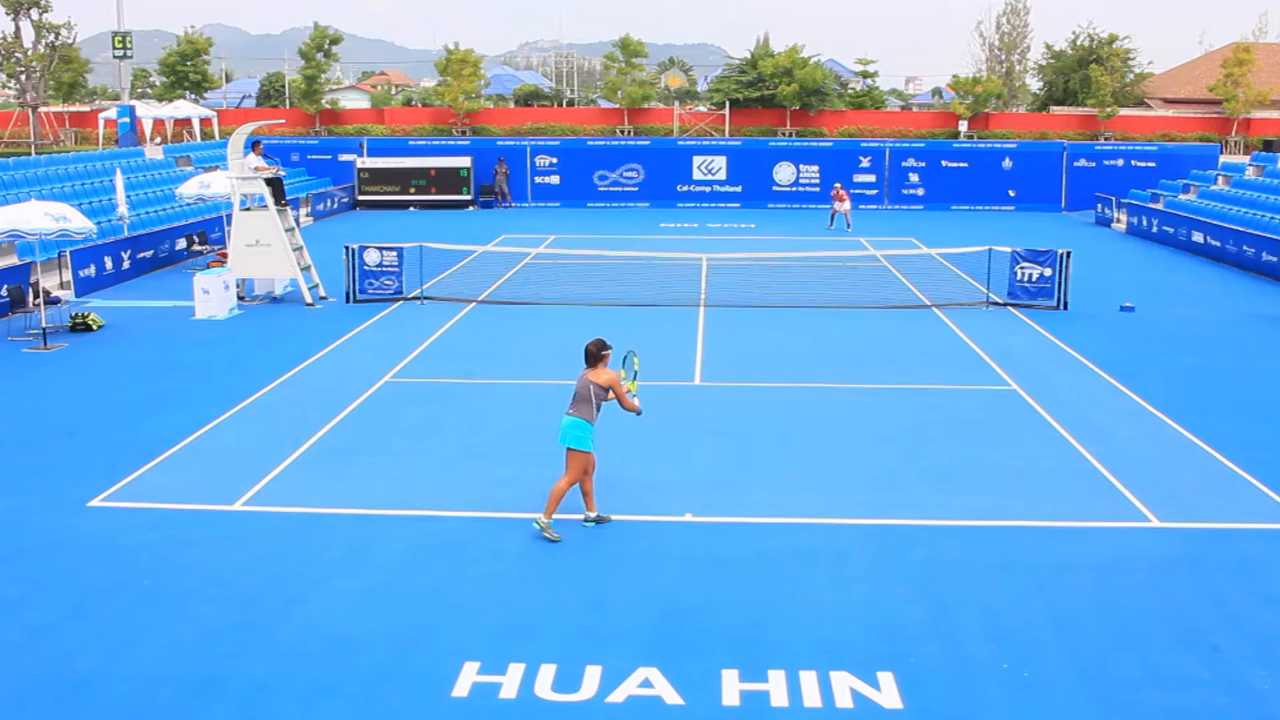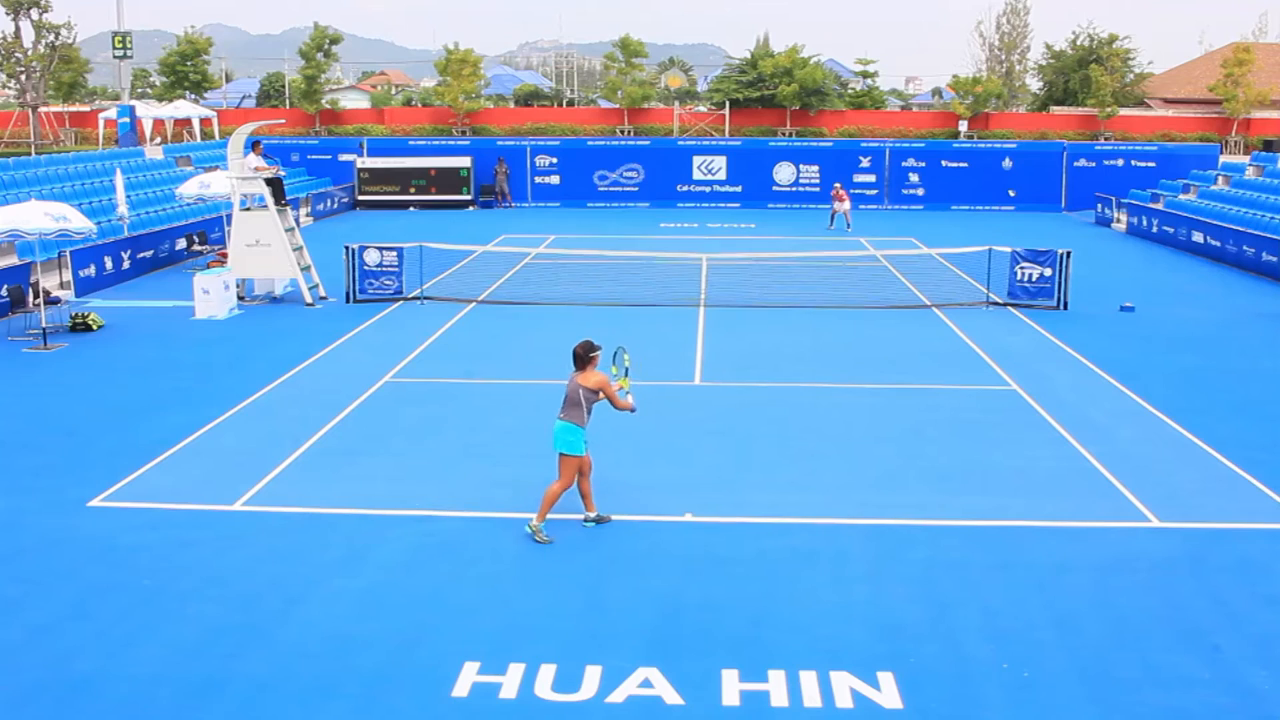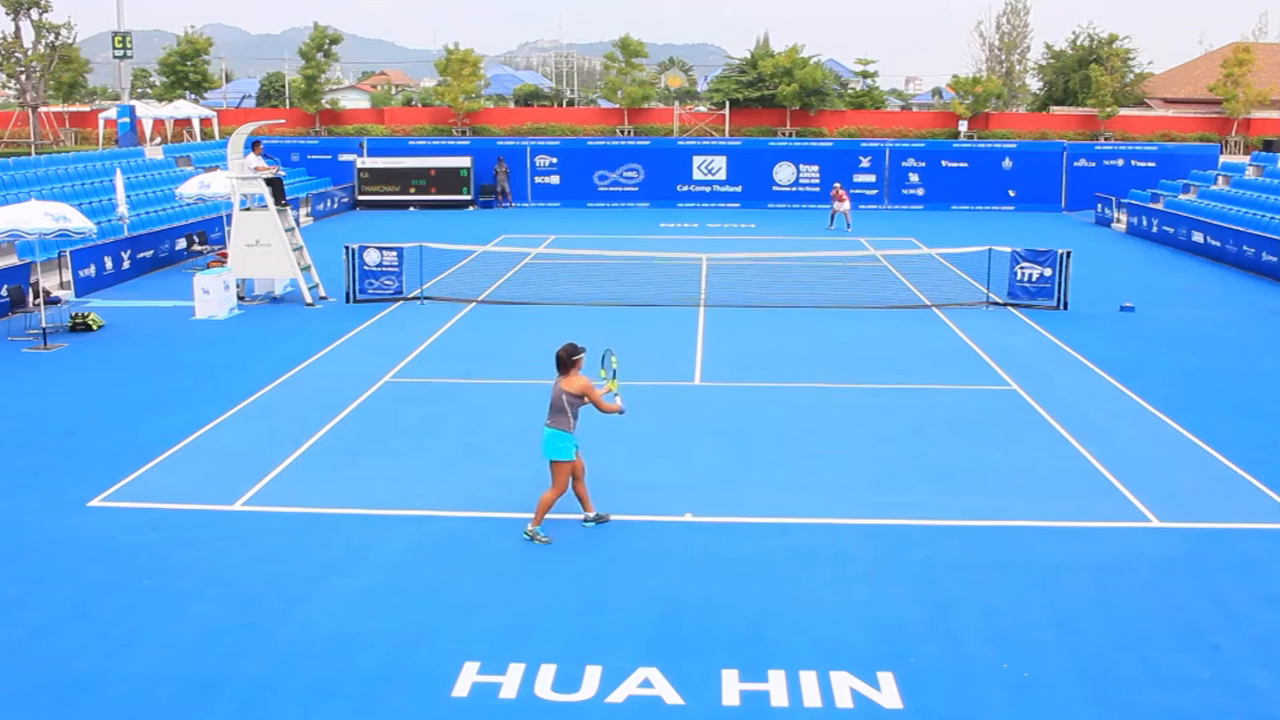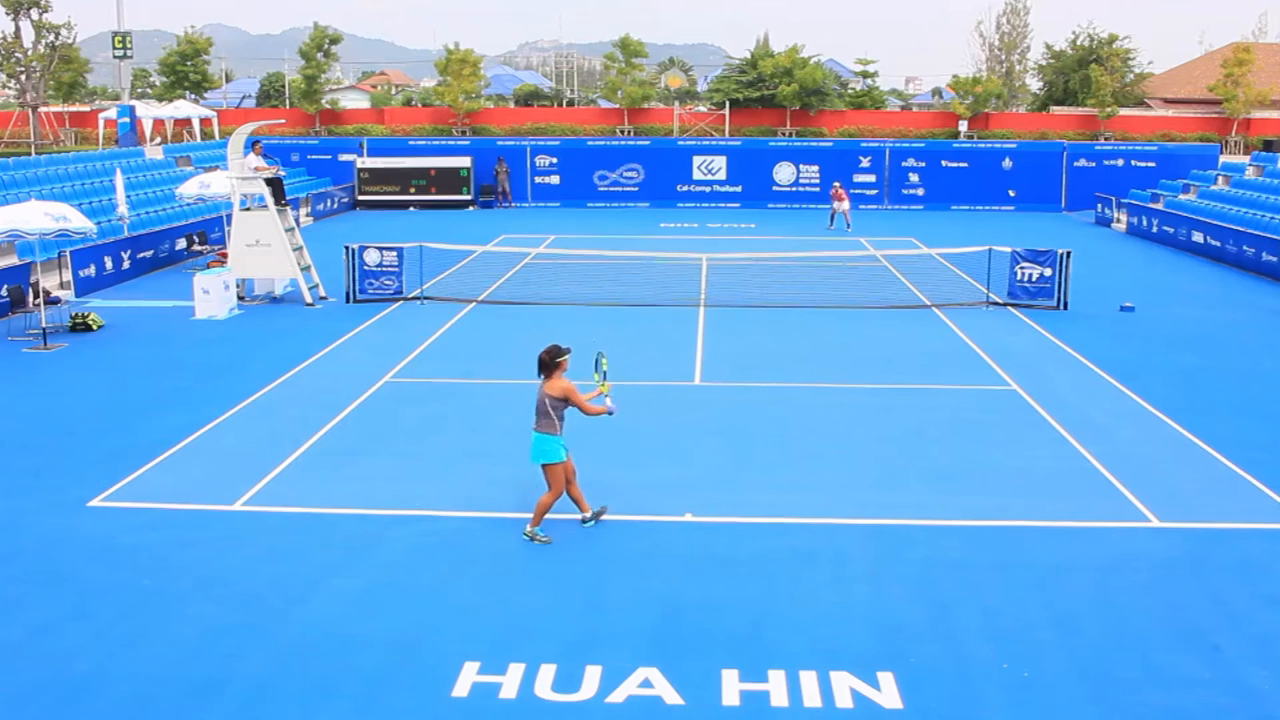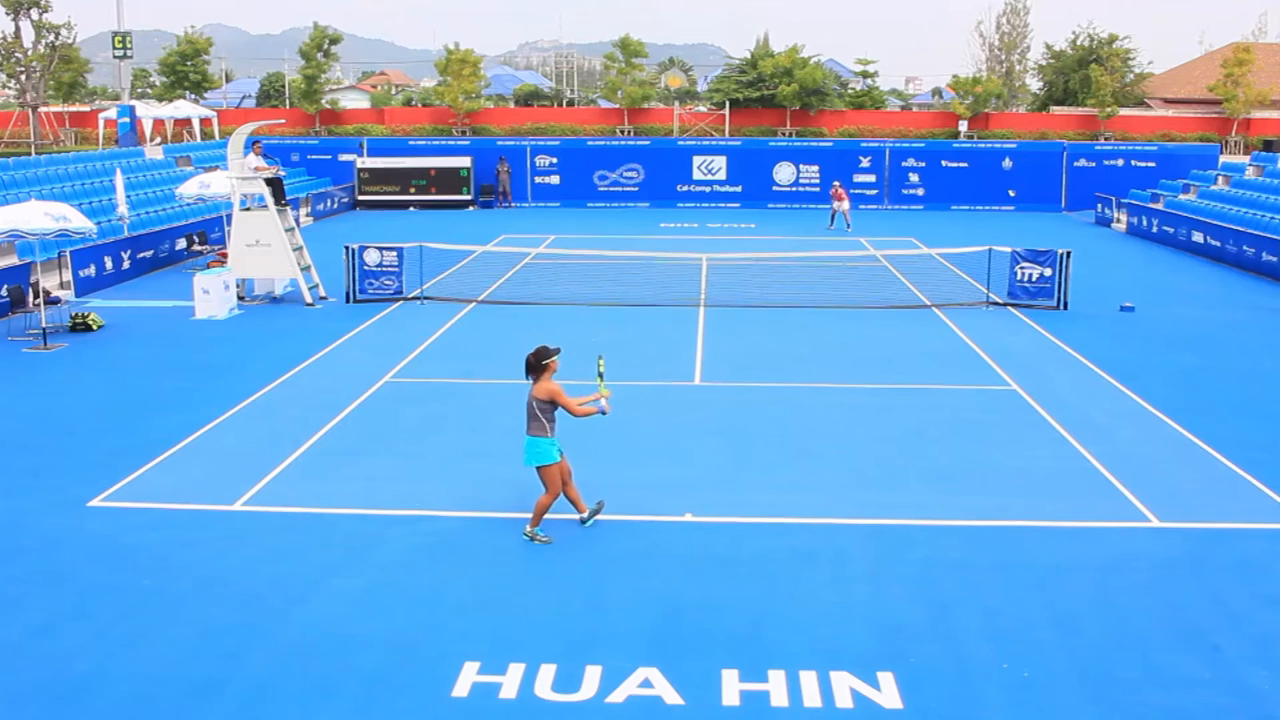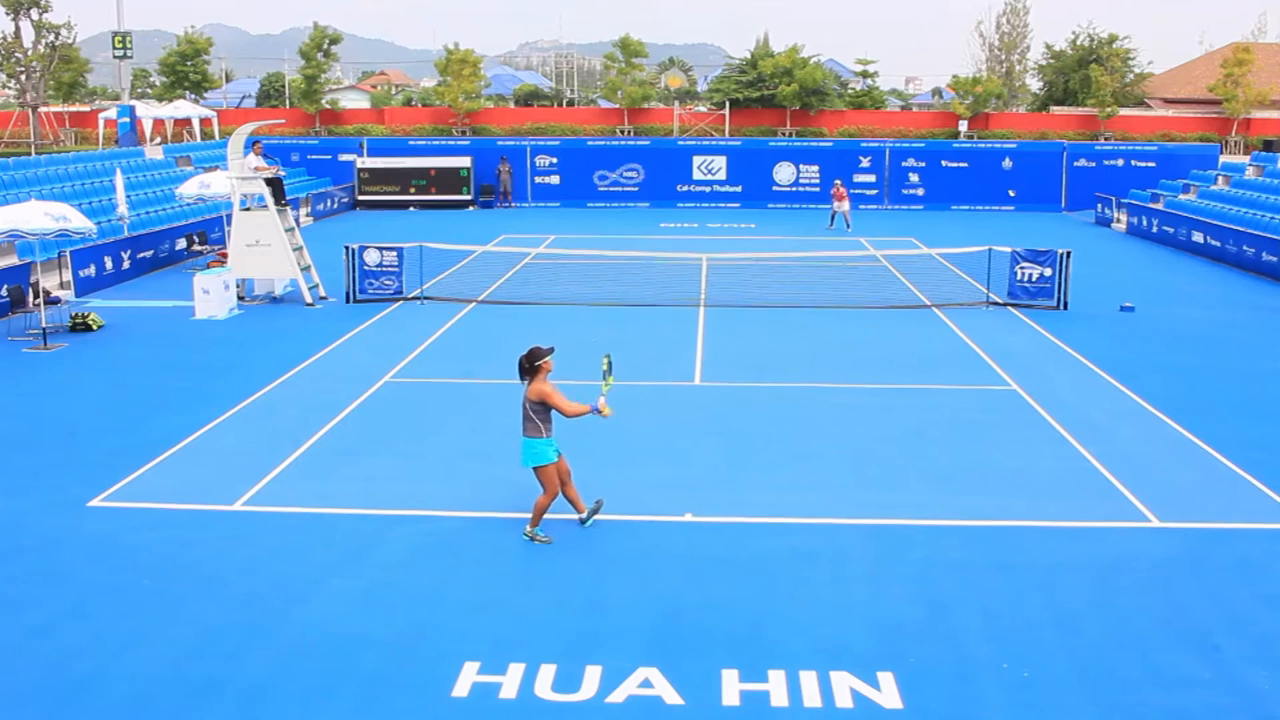
dt=0.2s
person 1, frame 1
left shoulder: (587, 373)
right shoulder: (610, 375)
right elbow: (625, 404)
left wrist: (621, 390)
right wrist: (637, 408)
left hip: (575, 424)
right hip: (580, 427)
left knee: (588, 470)
right knee: (571, 477)
left ankle: (591, 514)
right ankle: (545, 519)
person 1, frame 2
left shoulder: (577, 375)
right shoulder: (599, 377)
right elbow: (617, 404)
left wrist: (613, 388)
right wrist: (631, 406)
left hip: (569, 429)
right hip: (571, 431)
left knee: (585, 471)
right knee: (565, 482)
left ankle: (591, 514)
right ankle: (536, 523)
person 1, frame 3
left shoulder: (563, 379)
right shoulder: (581, 381)
right elbow: (603, 407)
left wrist: (603, 391)
right wrist: (619, 408)
left hip: (560, 435)
right hip: (560, 437)
left knee: (579, 474)
right knee: (559, 488)
left ankle: (590, 515)
right ankle: (532, 528)
person 1, frame 4
left shoulder: (550, 381)
right shoulder: (563, 384)
left elbow: (572, 401)
right elbow: (587, 410)
left wrist: (596, 393)
right wrist: (608, 408)
left hip: (551, 439)
right hip: (548, 441)
left knee: (570, 477)
right knee: (556, 490)
left ankle: (587, 514)
right ankle: (531, 529)
person 1, frame 5
left shoulder: (542, 383)
right shoulder: (550, 387)
left elbow: (568, 402)
right elbow: (575, 411)
left wrist: (595, 397)
right wrist: (600, 409)
left hip: (547, 441)
right hip: (541, 444)
left knee: (566, 478)
right knee: (553, 491)
left ankle: (584, 514)
right ankle: (531, 529)
person 1, frame 6
left shoulder: (542, 383)
right shoulder: (541, 388)
left elbow: (565, 404)
right elbow: (567, 412)
left wrist: (595, 407)
right wrist: (595, 407)
left hip: (546, 442)
right hip: (537, 445)
left knee: (565, 478)
right knee: (552, 491)
left ankle: (584, 514)
right ankle: (531, 529)
